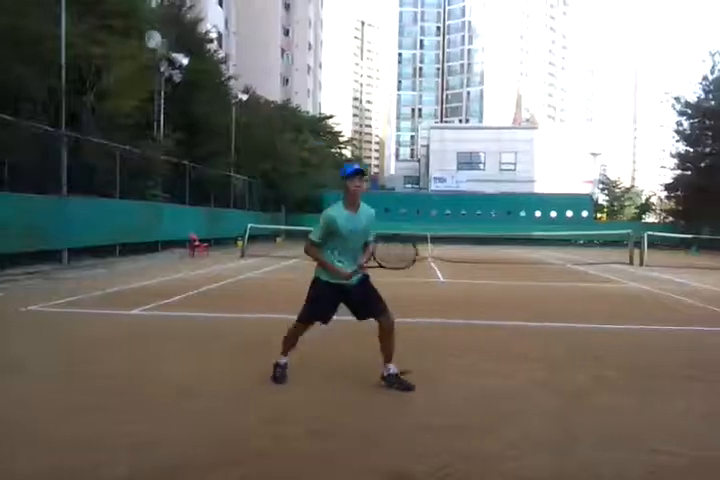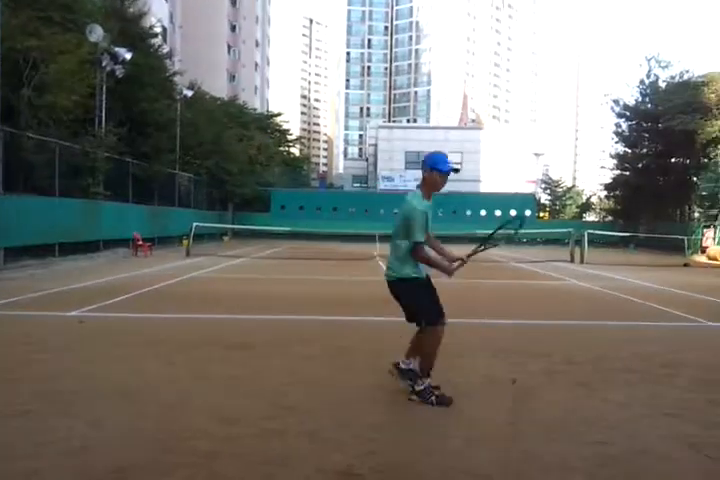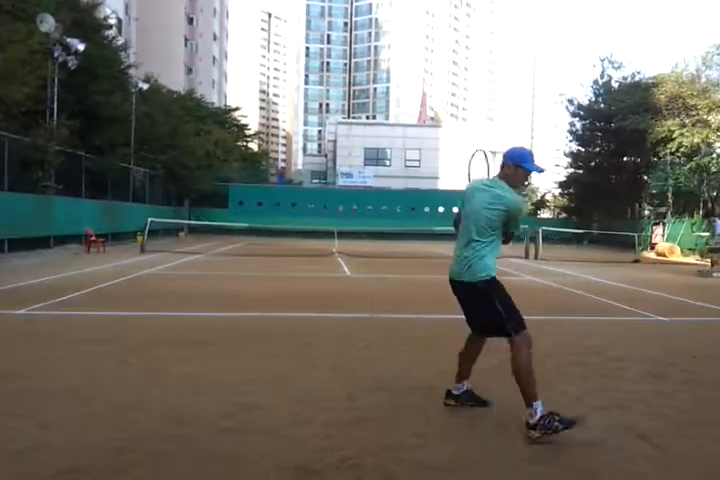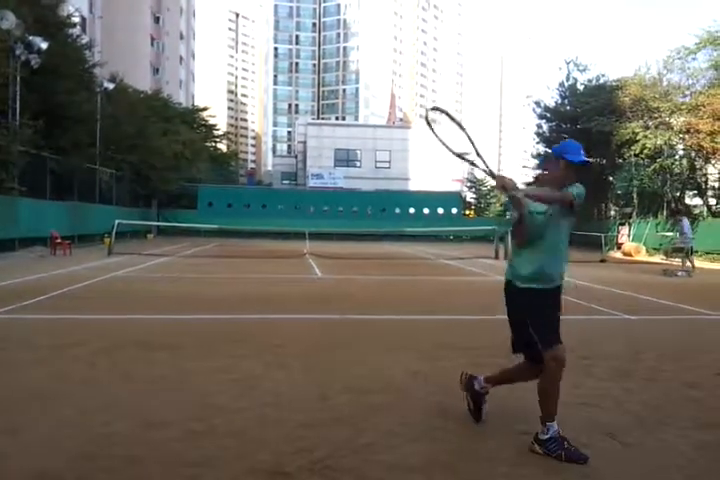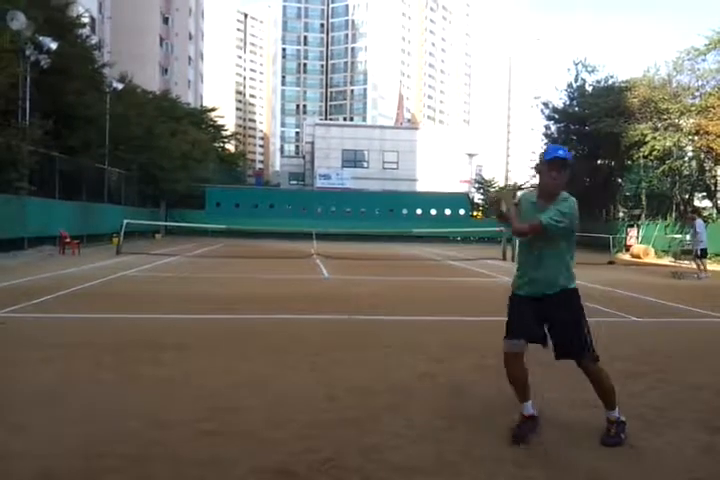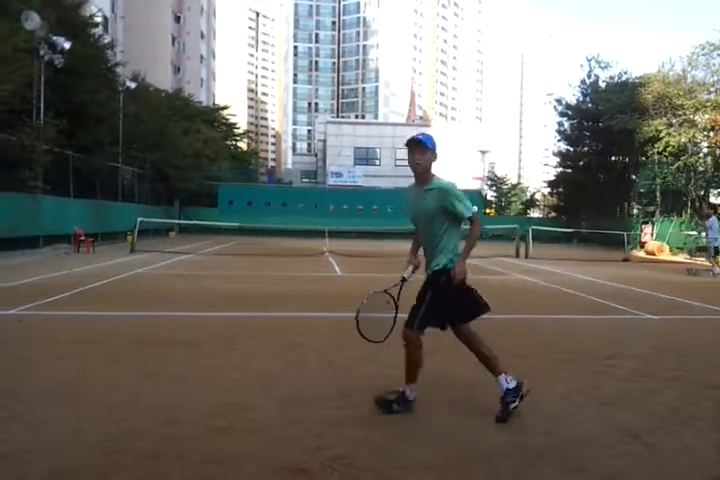
dt=0.5s
person 1, frame 1
left shoulder: (369, 213)
right shoulder: (331, 215)
right elbow: (310, 248)
left wrist: (364, 259)
right wrist: (334, 269)
left hip: (357, 278)
right hip: (328, 280)
left knee: (387, 320)
right knee: (302, 324)
left ankle: (389, 372)
right ankle: (282, 361)
person 1, frame 2
left shoulder: (420, 199)
right shoulder: (417, 206)
right elbow: (418, 250)
left wrist: (447, 254)
right wrist: (444, 267)
left hip: (413, 272)
right hip: (404, 275)
left knee: (434, 323)
right knee: (434, 327)
left ankle: (406, 366)
right ankle: (420, 387)
person 1, frame 3
left shoulder: (474, 187)
right shoulder: (513, 202)
left elbow: (460, 222)
right elbow: (506, 238)
left hip: (459, 275)
right hip: (480, 278)
left knee: (479, 333)
right knee: (520, 339)
left ankle: (458, 390)
right ankle: (537, 417)
person 1, frame 4
left shoulder: (576, 193)
right shoulder: (521, 197)
left elbow: (551, 197)
right elbow: (521, 240)
left wrist: (519, 191)
right wrist: (521, 207)
left hip: (550, 287)
right hip: (522, 287)
left knee: (539, 363)
right knee: (555, 357)
left ankle: (477, 383)
right ankle: (548, 435)
person 1, frame 5
left shoulder: (567, 206)
right shoulder: (526, 200)
left elbow: (522, 230)
left wrist: (508, 210)
right wrist: (509, 208)
left hip: (560, 292)
right hip: (525, 292)
left knee: (588, 363)
right knee: (512, 353)
left ankle: (615, 418)
right ankle: (528, 414)
person 1, frame 6
left shoulder: (446, 190)
right shoulder: (412, 193)
left elbow: (475, 224)
left wrist: (461, 260)
right wrist: (413, 252)
left hip: (447, 271)
right hip: (437, 271)
left knee: (411, 331)
right knee: (465, 332)
left ankle: (407, 394)
right ankle: (510, 386)
